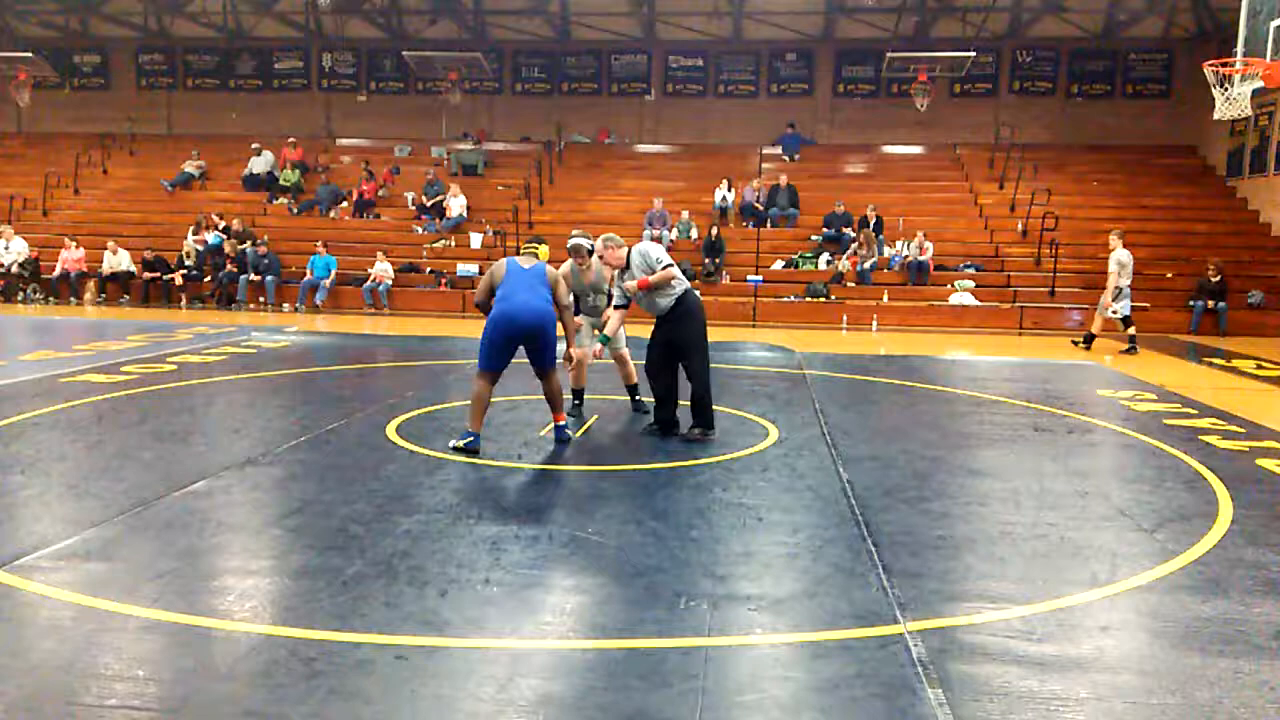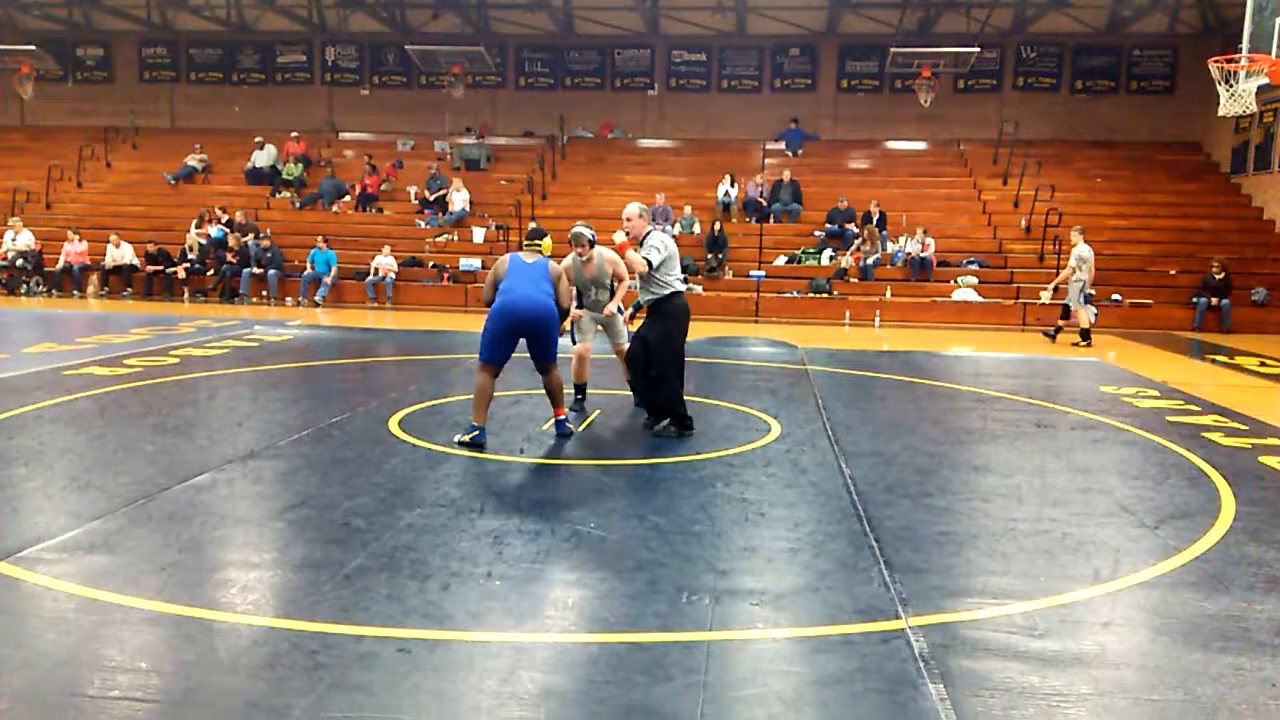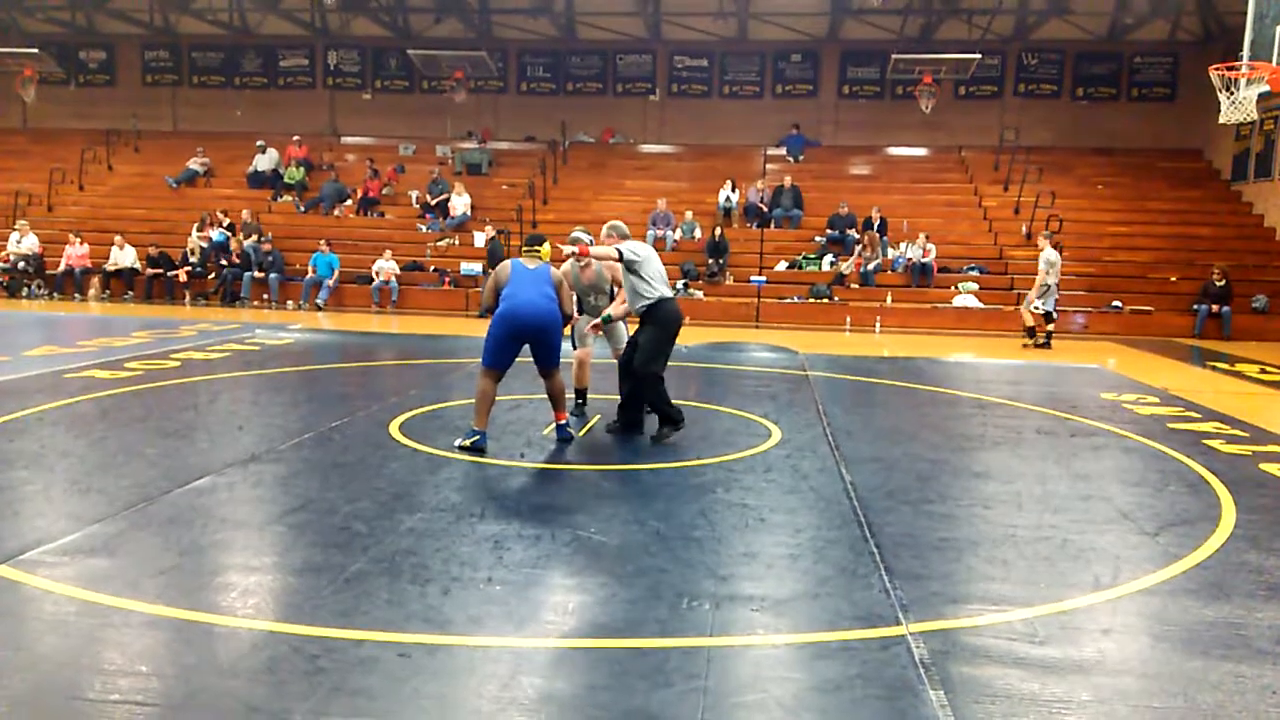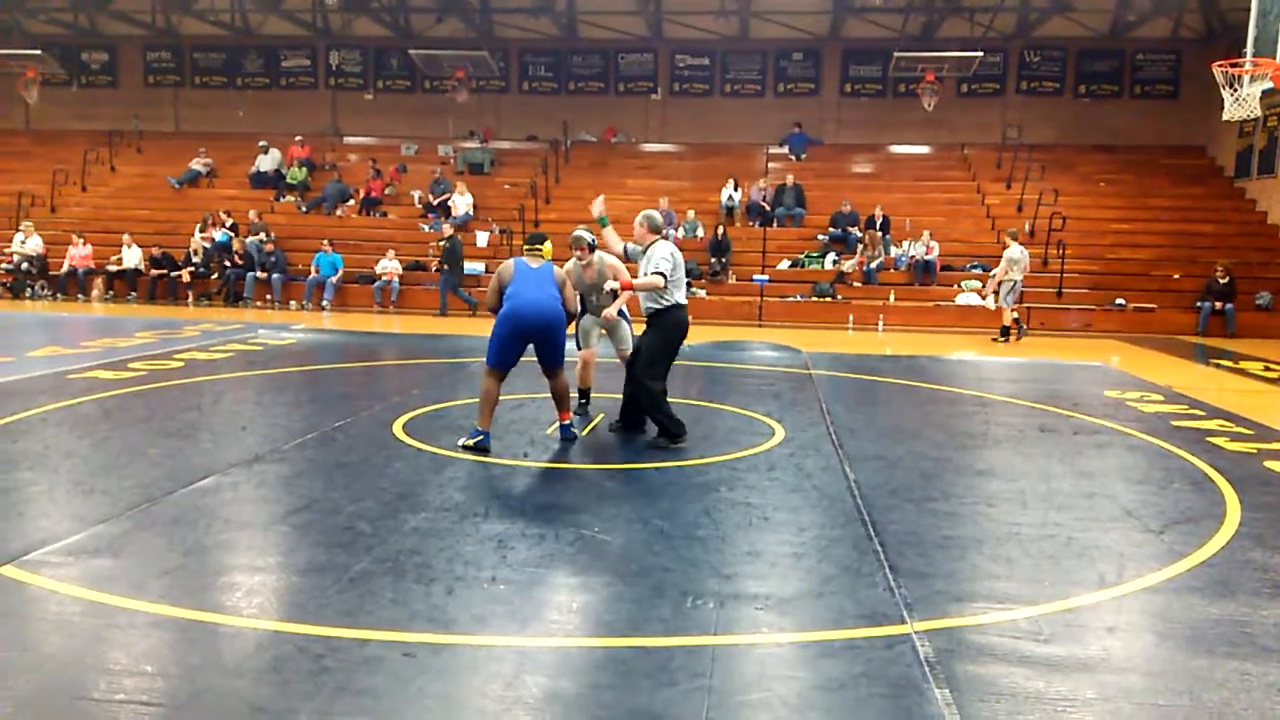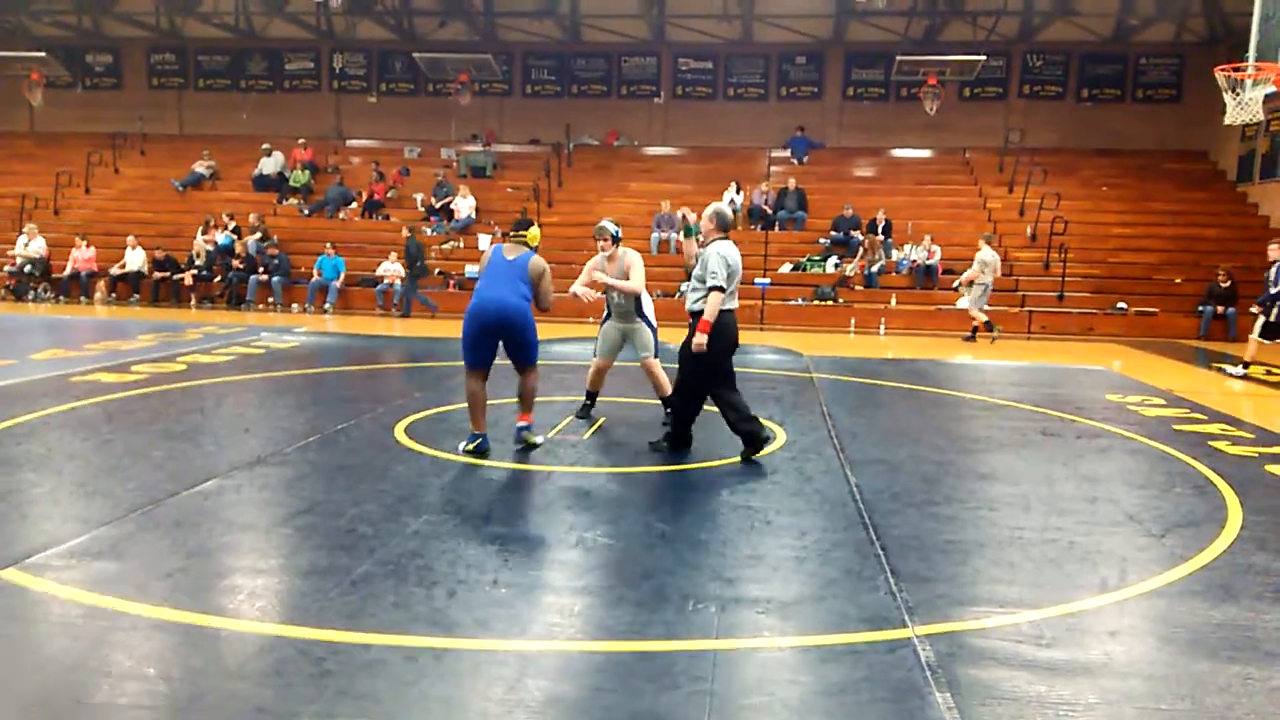
dt=0.5s
person 1, frame 1
left shoulder: (646, 250)
right shoulder: (621, 277)
left elbow: (671, 273)
right elbow: (618, 313)
left wrist: (641, 283)
right wrist: (602, 340)
left hip: (685, 310)
right hip: (664, 318)
left knee: (696, 369)
right knee: (657, 369)
left ankle: (704, 426)
right ankle: (665, 422)
person 1, frame 2
left shoulder: (658, 240)
right shoulder: (642, 246)
left elbow: (639, 269)
left wrist: (623, 245)
right wrist: (634, 307)
left hip: (670, 311)
right hip: (656, 312)
left knee: (665, 368)
right knee: (635, 358)
left ankle: (681, 423)
right ankle: (658, 411)
person 1, frame 3
left shoulder: (637, 248)
right shoulder: (629, 262)
left elbow: (611, 254)
right elbow: (630, 303)
left wrist: (580, 250)
right wrist: (604, 320)
left hip: (662, 316)
right hip: (651, 317)
left knee: (645, 368)
right knee: (627, 365)
left ankle: (671, 419)
right ankle: (629, 420)
person 1, frame 4
left shoulder: (663, 250)
right shoulder: (645, 251)
left elbow: (658, 281)
right elbow: (617, 248)
left wrist: (622, 284)
right wrist: (601, 219)
left hip: (669, 320)
right hip: (659, 321)
left knee: (647, 377)
right knee: (634, 367)
left ankle: (672, 430)
right ankle: (631, 420)
person 1, frame 5
left shoulder: (715, 252)
right shoulder: (726, 248)
left elbow: (717, 293)
right elbow: (692, 258)
left wrist: (702, 329)
left hip: (712, 326)
right hip: (724, 325)
left knee: (688, 385)
right knee: (721, 387)
left ankle: (677, 439)
right ankle: (754, 434)
person 2, frame 1
left shoulder: (500, 266)
right shoulder: (550, 272)
left elbow: (479, 301)
right elbow: (565, 306)
right wrist: (571, 346)
left hip: (505, 319)
right hip: (541, 320)
left knee: (485, 377)
right knee: (548, 374)
left ankle: (472, 437)
right ankle: (561, 428)
person 2, frame 2
left shoulder: (504, 261)
right shoulder: (554, 268)
left elbow: (487, 299)
right elbow: (565, 306)
right wrist: (559, 326)
left hip: (506, 312)
right hip: (543, 314)
left knee: (487, 371)
right knee: (549, 369)
left ankle: (476, 430)
right ankle: (562, 421)
person 2, frame 3
left shoulder: (505, 267)
right shoulder: (554, 274)
left elbow: (487, 305)
right elbow: (567, 312)
right wrist: (556, 330)
left hip: (510, 318)
right hip: (547, 319)
left knee: (489, 376)
right knee: (551, 374)
left ankle: (477, 435)
right ankle: (562, 426)
person 2, frame 4
left shoulder: (507, 267)
right shoulder: (557, 272)
left elbow: (491, 305)
right elbow: (572, 310)
right wrist: (559, 327)
left hip: (515, 317)
right hip: (551, 318)
left knee: (493, 375)
right knee: (555, 374)
left ankle: (481, 434)
right ankle: (566, 426)
person 2, frame 5
left shoulder: (490, 252)
right shoulder: (538, 263)
right elbow: (544, 305)
right wrist: (539, 286)
left hip: (480, 312)
right hip: (518, 315)
left knee: (475, 375)
right knee: (528, 371)
left ankle: (479, 436)
right ankle: (524, 427)
person 3, frame 1
right shoulder: (565, 271)
left wrist: (611, 308)
left hip: (607, 313)
right hip: (582, 316)
left knee: (622, 355)
right knee: (580, 357)
left ankle: (635, 398)
right ankle: (577, 402)
person 3, frame 2
left shoulder: (609, 257)
right shoulder: (567, 264)
left elbow: (624, 280)
left wrist: (614, 304)
right wrist: (570, 309)
left hip: (610, 308)
right hip: (584, 311)
left knee: (624, 351)
right knee: (581, 352)
right ankle: (579, 396)
person 3, frame 3
left shoulder: (608, 264)
right shoulder: (566, 270)
left elbow: (624, 286)
right hip: (584, 316)
left knee: (623, 355)
right knee: (581, 357)
right ankle: (580, 401)
person 3, frame 4
left shoulder: (611, 263)
right shoulder: (569, 269)
left wrist: (614, 308)
left hip: (614, 312)
right hip: (588, 315)
left knee: (627, 356)
right knee: (586, 358)
right ankle: (583, 400)
person 3, frame 5
left shoulder: (632, 257)
right shoulder: (596, 262)
left elbow: (637, 288)
right elbow: (575, 288)
left wrist: (609, 280)
right wrist: (580, 290)
left hip: (640, 318)
right hip: (613, 319)
left knee: (650, 365)
right knee: (599, 365)
left ankle: (671, 409)
right ankle: (588, 402)
